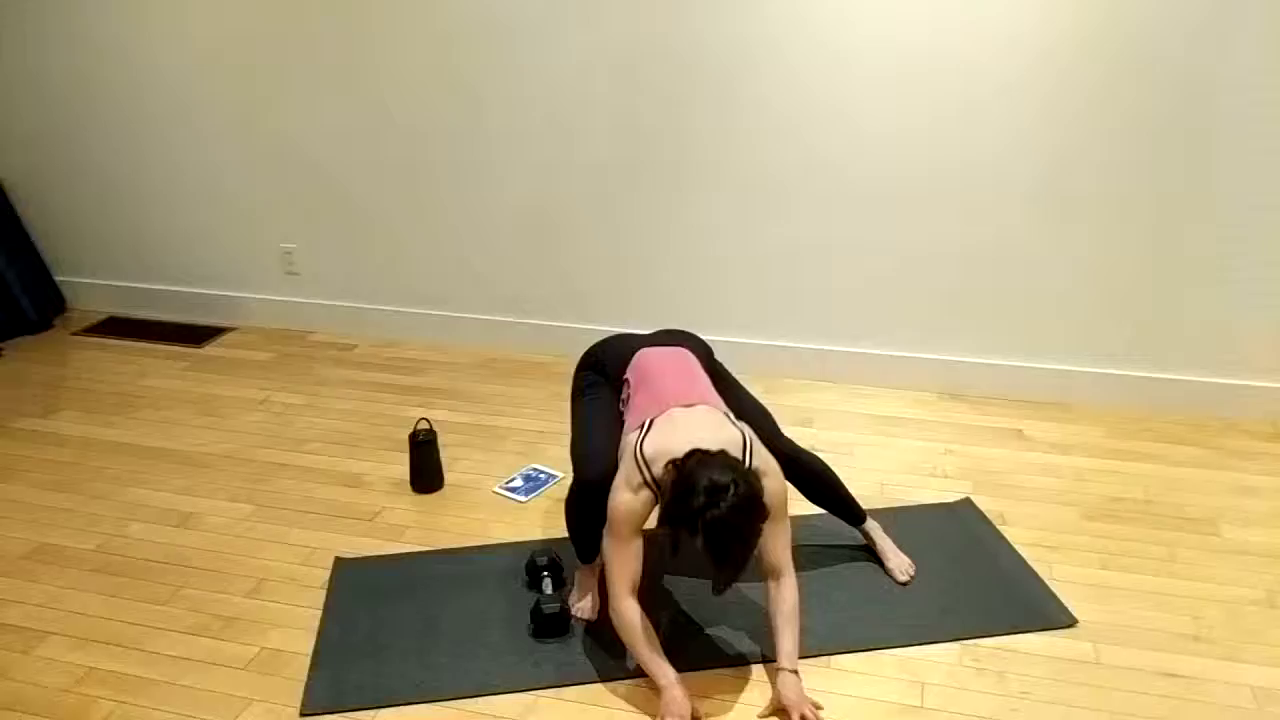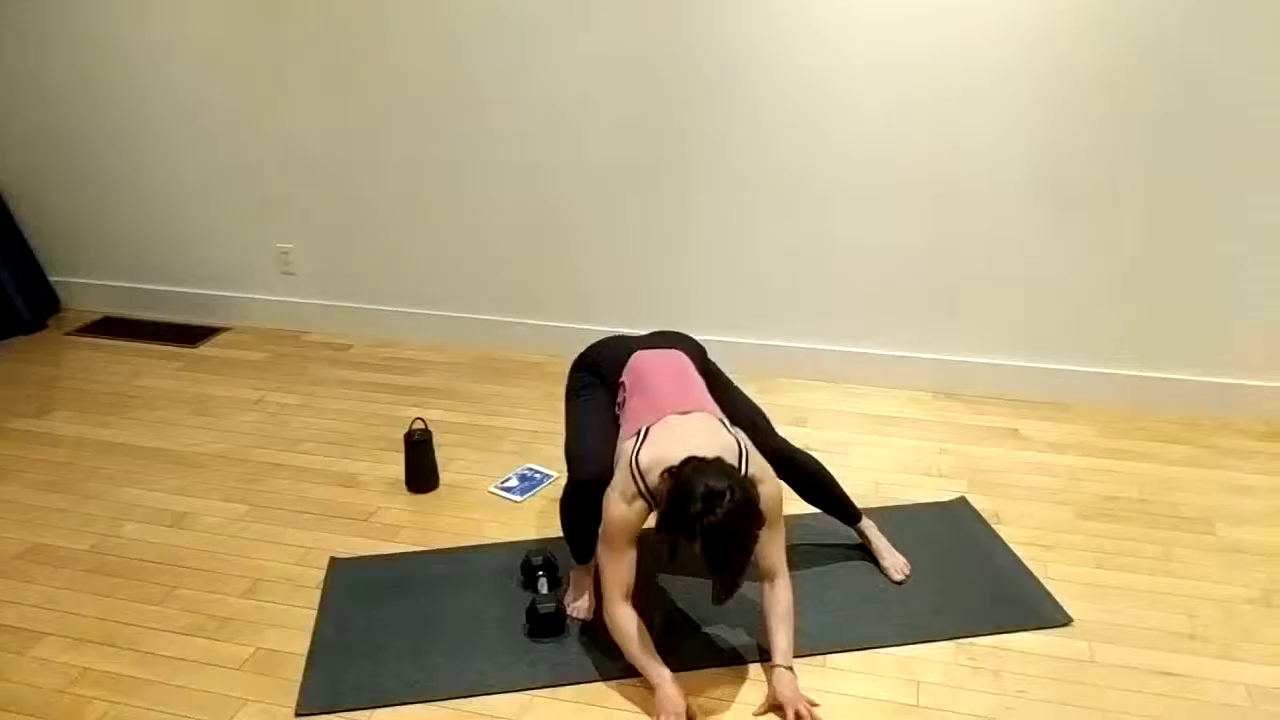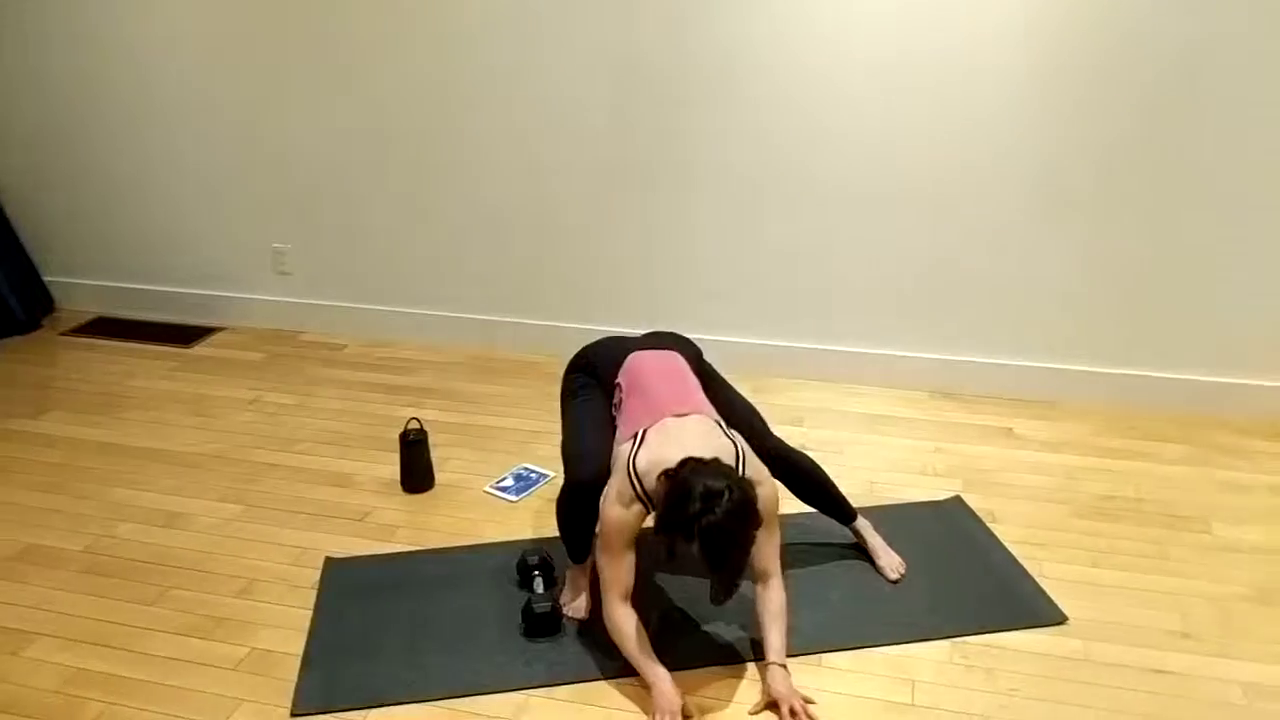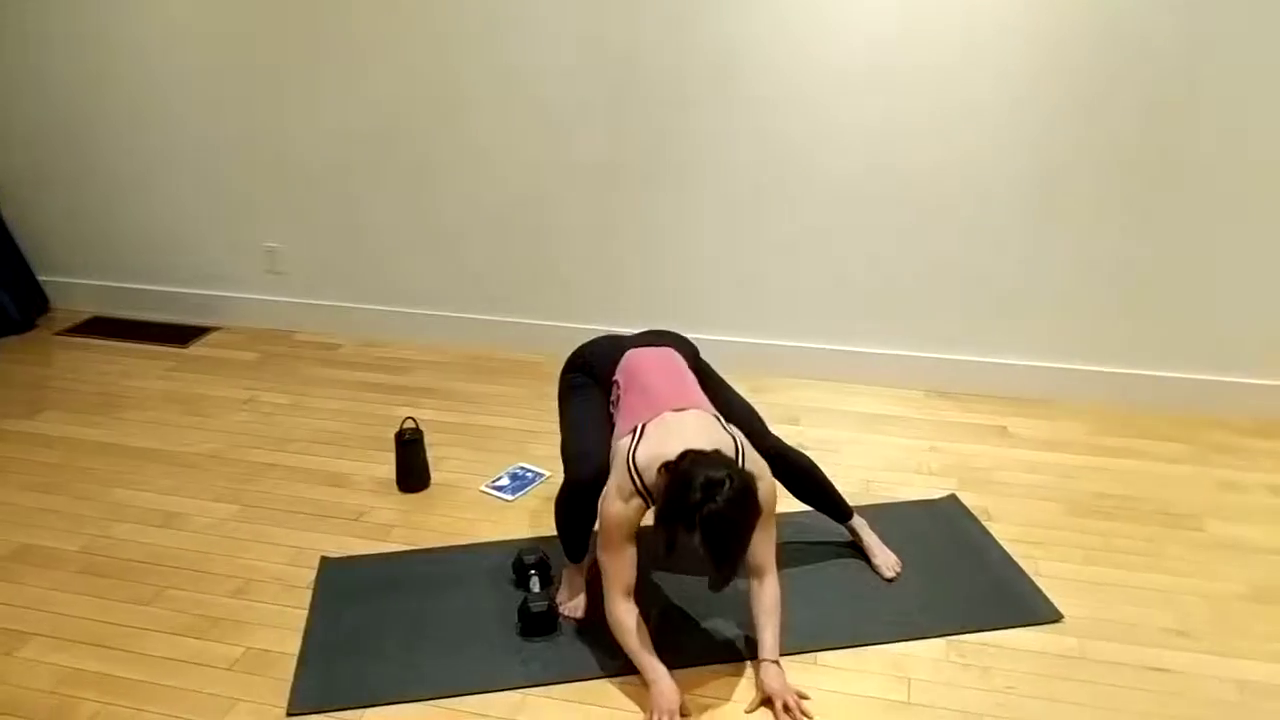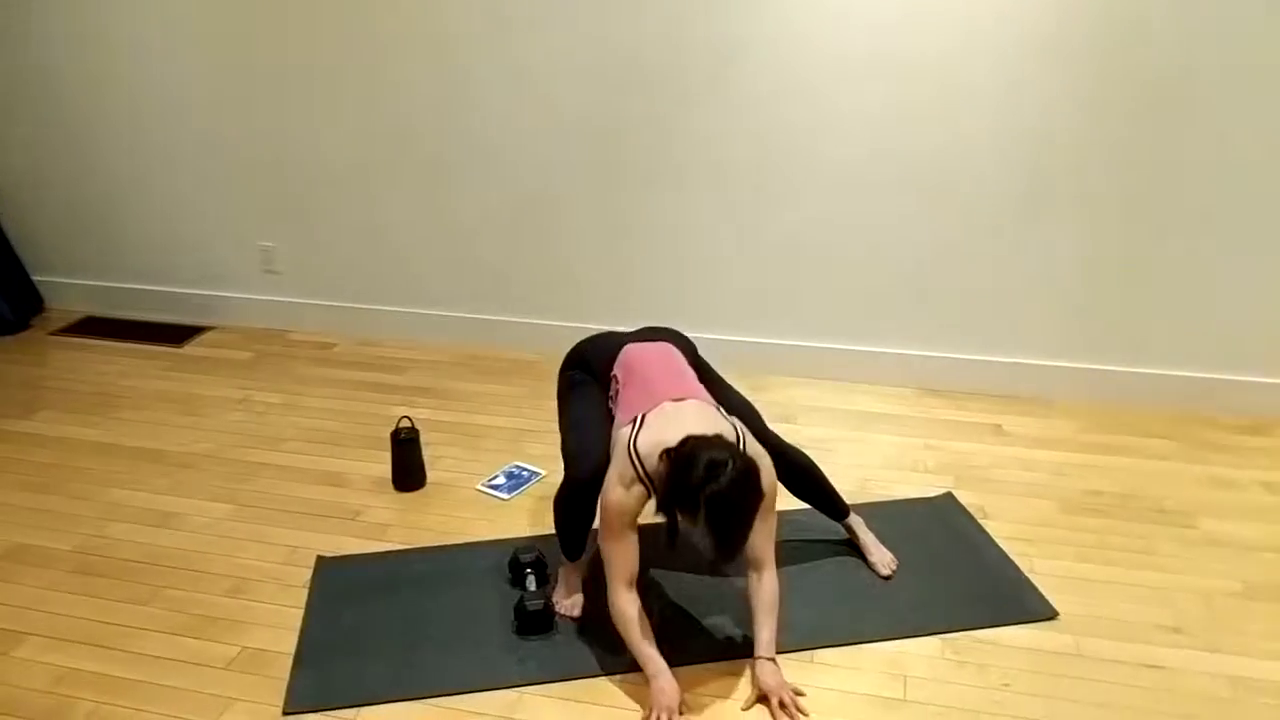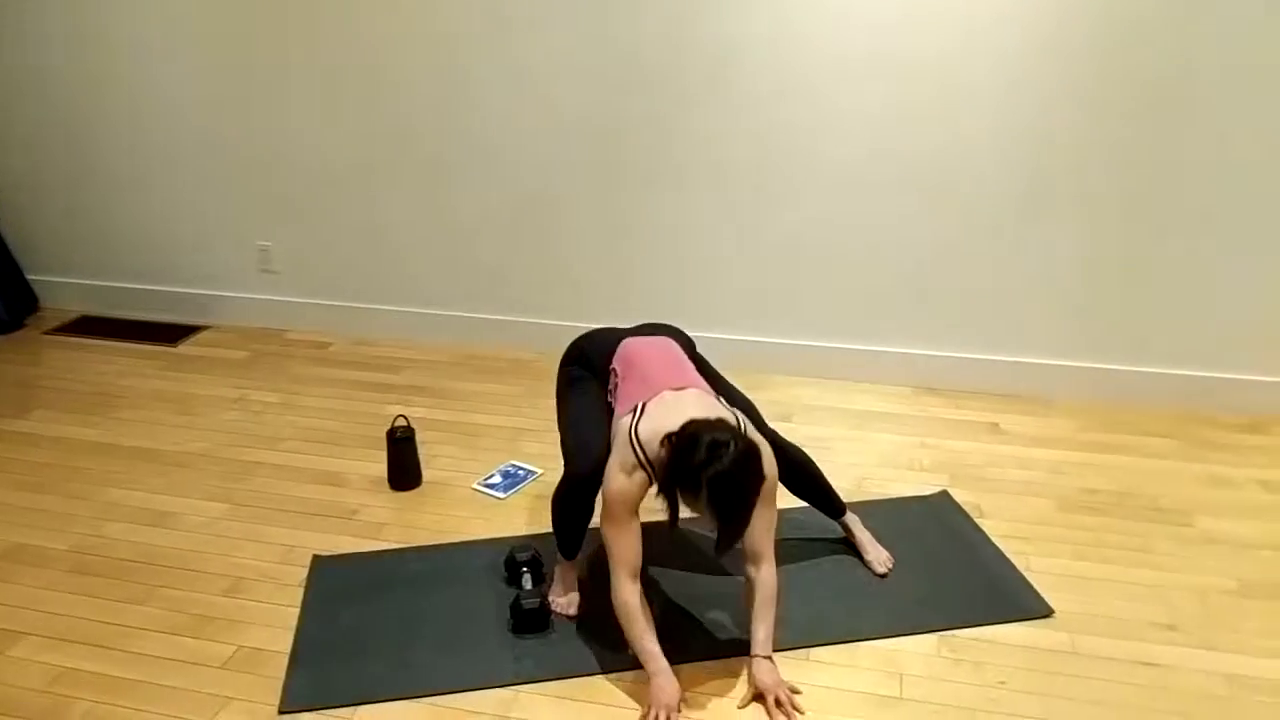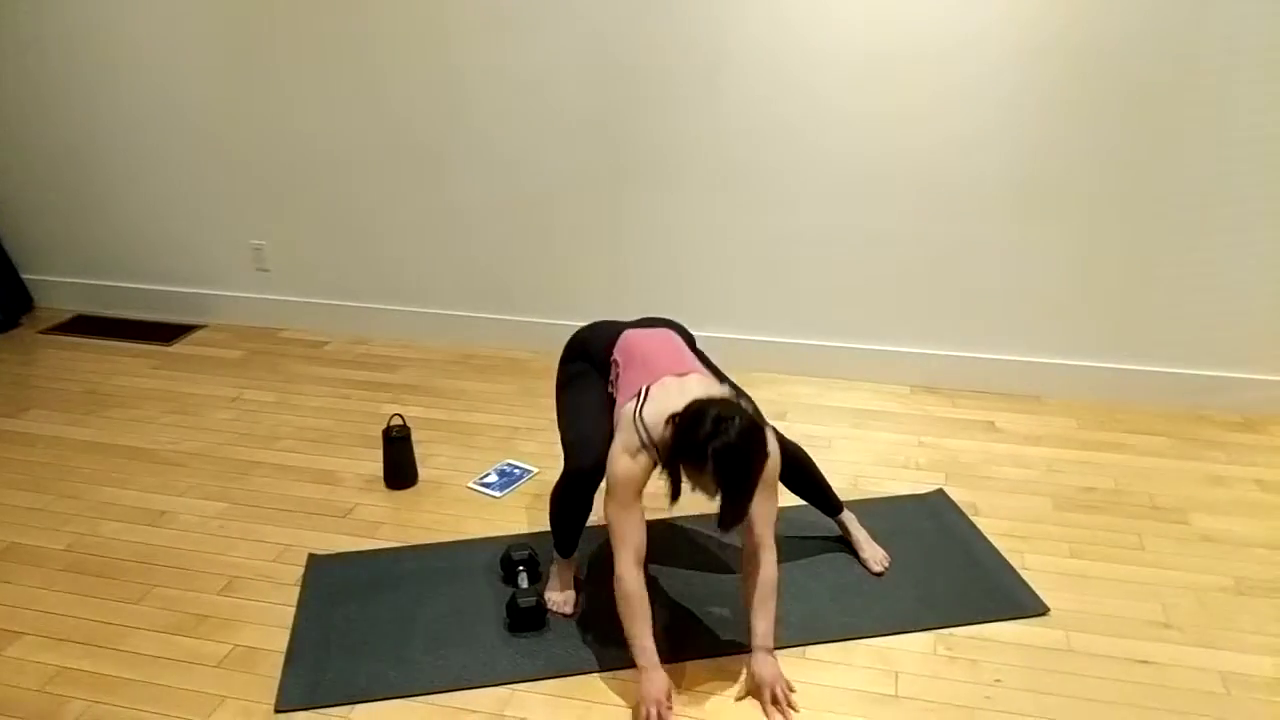
dt=0.1s
person 1, frame 1
left shoulder: (763, 474)
right shoulder: (636, 483)
left elbow: (781, 575)
right elbow: (622, 599)
left wrist: (787, 673)
right wrist: (668, 685)
left hip: (689, 354)
right hip: (609, 365)
right knee: (592, 478)
left ankle: (872, 532)
right ankle: (587, 568)
person 1, frame 2
left shoulder: (759, 480)
right shoulder: (630, 492)
left elbow: (775, 578)
right elbow: (617, 604)
left wrist: (782, 671)
right wrist: (663, 684)
left hip: (684, 355)
right hip: (605, 367)
left knee: (780, 451)
right knee: (587, 479)
left ankle: (867, 531)
right ankle: (582, 568)
person 1, frame 3
left shoulder: (756, 481)
right shoulder: (627, 493)
left elbow: (768, 577)
right elbow: (616, 604)
left wrist: (776, 667)
right wrist: (660, 683)
left hip: (679, 356)
right hip: (599, 369)
left knee: (776, 451)
right knee: (585, 478)
left ankle: (863, 530)
right ankle: (579, 568)
person 1, frame 4
left shoulder: (754, 476)
right shoulder: (627, 487)
left elbow: (763, 575)
right elbow: (618, 600)
left wrist: (770, 665)
right wrist: (659, 681)
left hip: (675, 353)
right hip: (597, 367)
right knee: (584, 478)
left ankle: (858, 528)
right ankle: (575, 567)
person 1, frame 5
left shoulder: (756, 466)
right shoulder: (629, 474)
left elbow: (762, 569)
right elbow: (621, 591)
left wrist: (765, 660)
right wrist: (659, 676)
left hip: (675, 351)
right hip: (595, 364)
right knee: (585, 476)
left ankle: (855, 527)
right ankle: (571, 566)
person 1, frame 6
left shoulder: (755, 457)
right shoulder: (630, 463)
left elbow: (761, 563)
right elbow: (625, 582)
left wrist: (762, 658)
right wrist: (659, 674)
left hip: (673, 346)
right hip: (594, 360)
right knee: (584, 473)
left ankle: (852, 525)
right ankle: (567, 564)
person 1, frame 7
left shoulder: (757, 441)
right shoulder: (634, 447)
left elbow: (761, 552)
right elbow: (627, 567)
left wrist: (762, 652)
right wrist: (649, 667)
right hip: (595, 354)
right knee: (584, 467)
left ankle: (847, 523)
right ankle: (562, 563)
